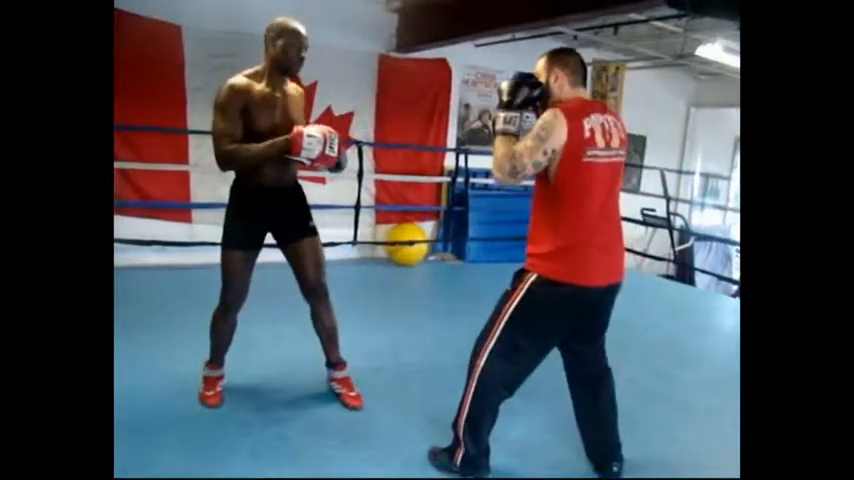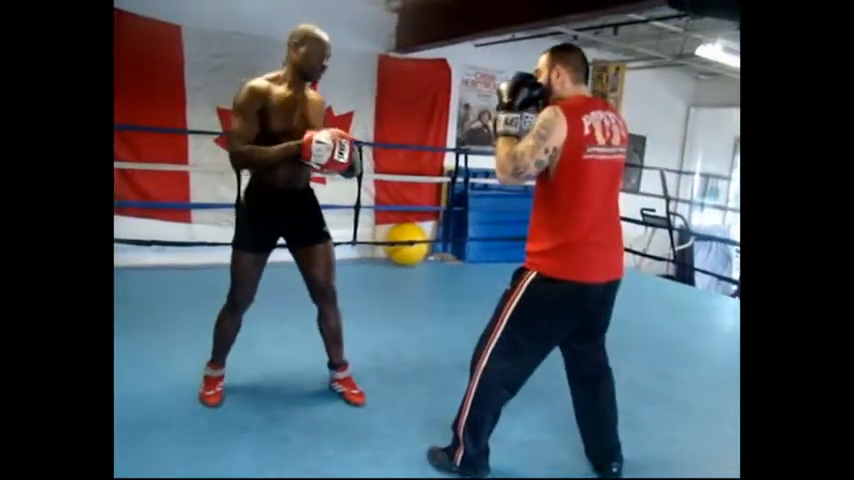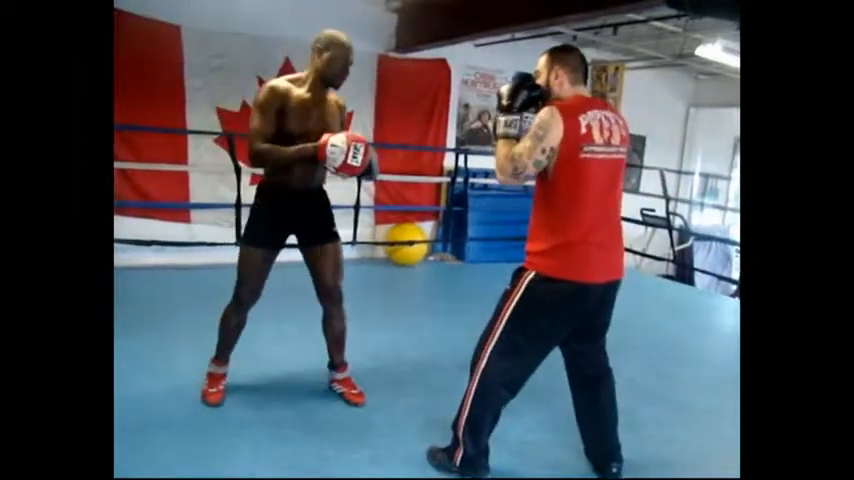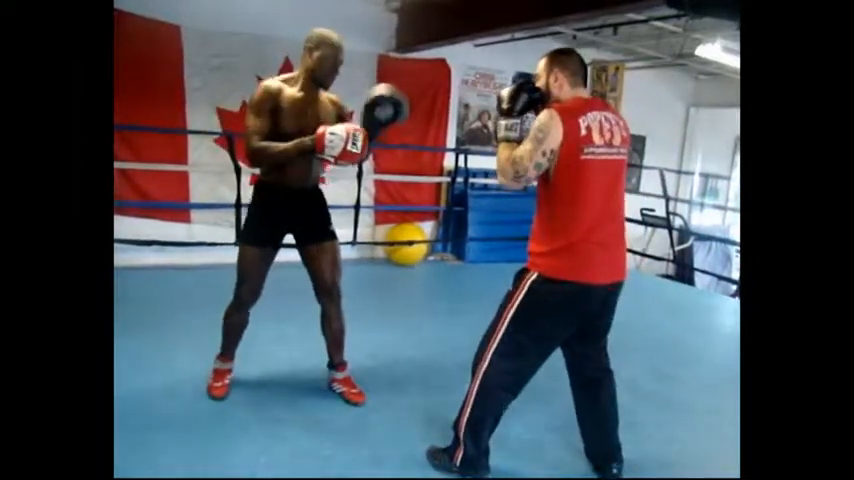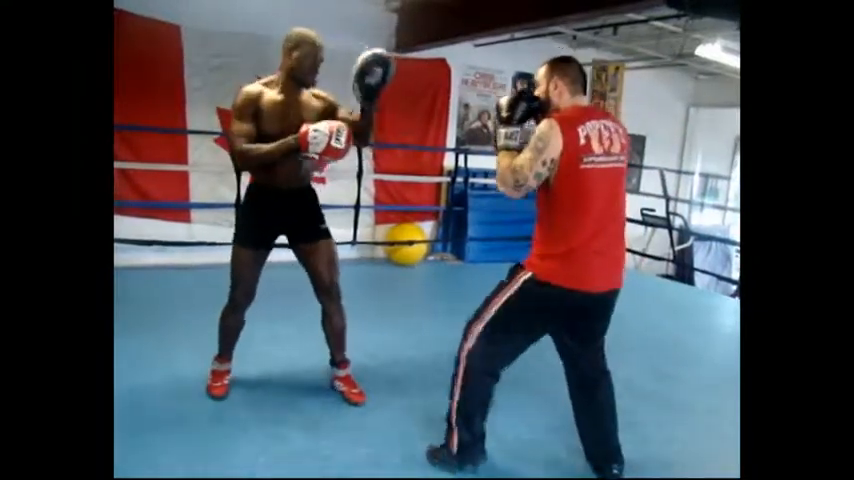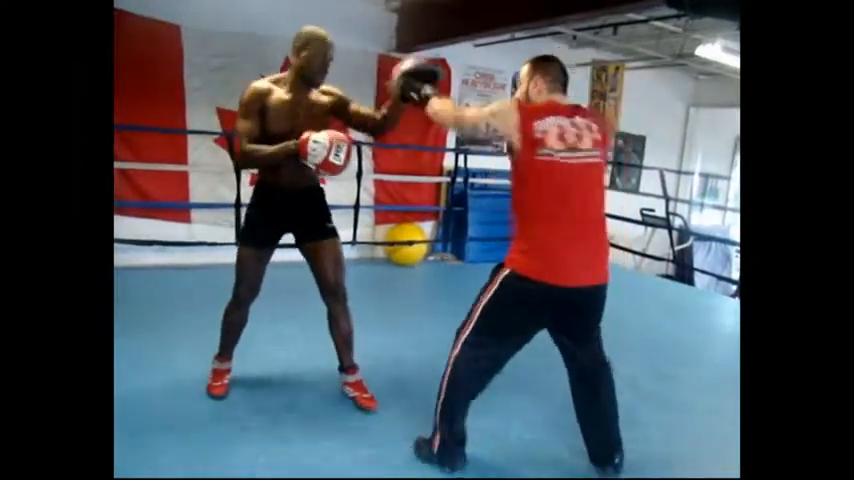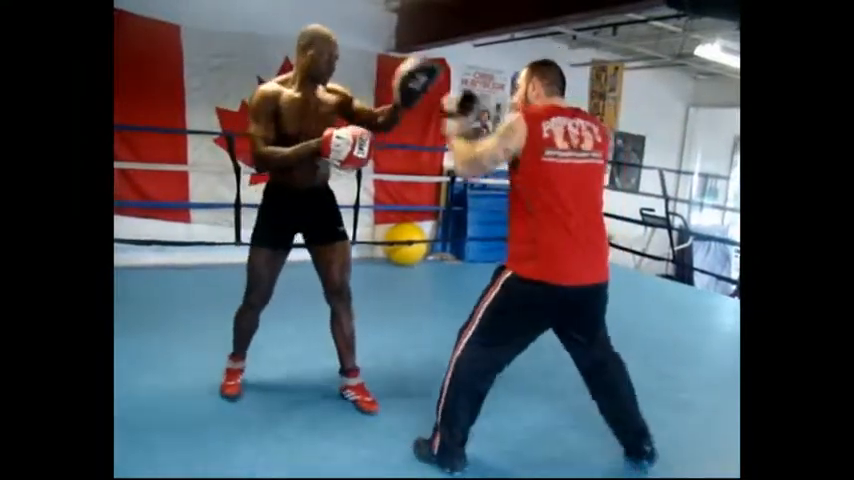
dt=0.2s
person 1, frame 1
left shoulder: (558, 119)
right shoulder: (612, 122)
left elbow: (507, 171)
left wrist: (509, 113)
left hip: (558, 273)
right hip: (605, 273)
left knee: (494, 359)
right knee: (590, 363)
person 1, frame 2
left shoulder: (559, 116)
right shoulder: (614, 120)
left elbow: (510, 171)
left wrist: (509, 114)
left hip: (558, 271)
right hip: (605, 271)
left knee: (498, 360)
right knee: (590, 363)
person 1, frame 3
left shoulder: (556, 117)
right shoulder: (614, 121)
left elbow: (509, 172)
left wrist: (509, 117)
left hip: (557, 271)
right hip: (605, 271)
left knee: (497, 360)
right knee: (590, 363)
person 1, frame 4
left shoulder: (555, 120)
right shoulder: (615, 121)
left elbow: (512, 176)
left wrist: (510, 120)
left hip: (560, 271)
right hip: (608, 272)
left knee: (499, 360)
right knee: (592, 363)
person 1, frame 5
left shoulder: (555, 129)
right shoulder: (615, 129)
left elbow: (512, 184)
left wrist: (509, 129)
left hip: (555, 275)
right hip: (606, 277)
left knee: (480, 344)
right knee: (589, 365)
person 1, frame 6
left shoulder: (518, 116)
right shoulder: (597, 127)
left elbow: (452, 117)
left wrist: (423, 91)
left hip: (534, 272)
right hip: (591, 274)
left knee: (472, 353)
right knee: (588, 359)
left ankle: (446, 447)
right ankle: (608, 454)
person 1, frame 7
left shoulder: (523, 123)
right shoulder: (593, 129)
left elbow: (467, 164)
left wrist: (453, 119)
left hip: (535, 273)
right hip: (591, 274)
left knee: (474, 353)
right knee: (599, 358)
left ankle: (446, 447)
right ankle: (639, 444)
person 2, frame 1
left shoulder: (297, 93)
right shoulder: (237, 90)
right elbow: (225, 156)
left wrist: (319, 149)
right wrist: (284, 144)
left hip: (290, 199)
right hip: (248, 201)
left knee: (317, 290)
right knee: (232, 300)
left ankle: (337, 372)
right ankle: (213, 371)
person 2, frame 2
left shoulder: (316, 99)
right shoulder: (257, 93)
right elbow: (239, 155)
left wrist: (338, 157)
right wrist: (297, 148)
left hip: (302, 202)
right hip: (261, 202)
left knee: (326, 293)
right knee: (239, 300)
left ankle: (339, 372)
right ankle: (214, 371)
person 2, frame 3
left shoulder: (336, 105)
right shoulder: (277, 92)
right elbow: (256, 152)
right wrist: (312, 149)
left hip: (315, 201)
right hip: (273, 201)
left knee: (332, 293)
right knee: (245, 297)
left ankle: (339, 372)
right ankle: (218, 368)
person 2, frame 4
left shoulder: (332, 104)
right shoulder: (271, 92)
left elbow: (354, 154)
right elbow: (255, 152)
left wrist: (373, 126)
right wrist: (311, 142)
left hip: (310, 201)
right hip: (270, 200)
left knee: (331, 293)
right knee: (245, 295)
left ankle: (339, 372)
right ankle: (223, 365)
person 2, frame 5
left shoulder: (320, 102)
right shoulder: (253, 96)
left elbow: (361, 138)
right elbow: (240, 155)
left wrist: (369, 101)
right wrist: (295, 142)
left hip: (303, 202)
right hip: (261, 202)
left knee: (330, 291)
right knee: (240, 297)
left ankle: (341, 370)
right ankle: (222, 365)
person 2, frame 6
left shoulder: (329, 99)
right shoulder: (260, 93)
left elbow: (378, 126)
right elbow: (243, 153)
left wrist: (400, 100)
right wrist: (295, 148)
left hip: (310, 200)
right hip: (268, 200)
left knee: (335, 291)
right knee: (244, 294)
left ankle: (350, 376)
right ankle: (222, 365)
person 2, frame 7
left shoulder: (336, 96)
right shoulder: (270, 95)
left elbow: (379, 122)
right elbow: (260, 158)
left wrist: (404, 99)
right wrist: (316, 146)
left hip: (321, 200)
right hip: (280, 201)
left knee: (340, 293)
right knee: (256, 296)
left ankle: (351, 378)
right ankle: (236, 363)
